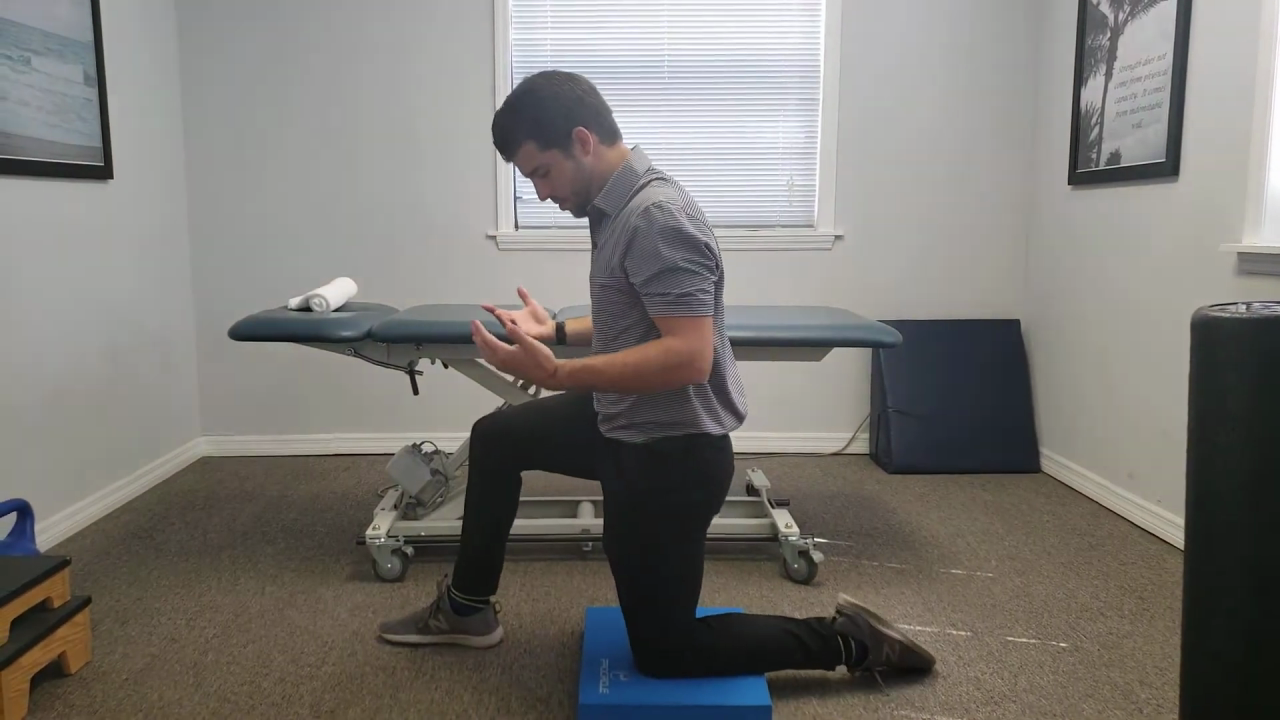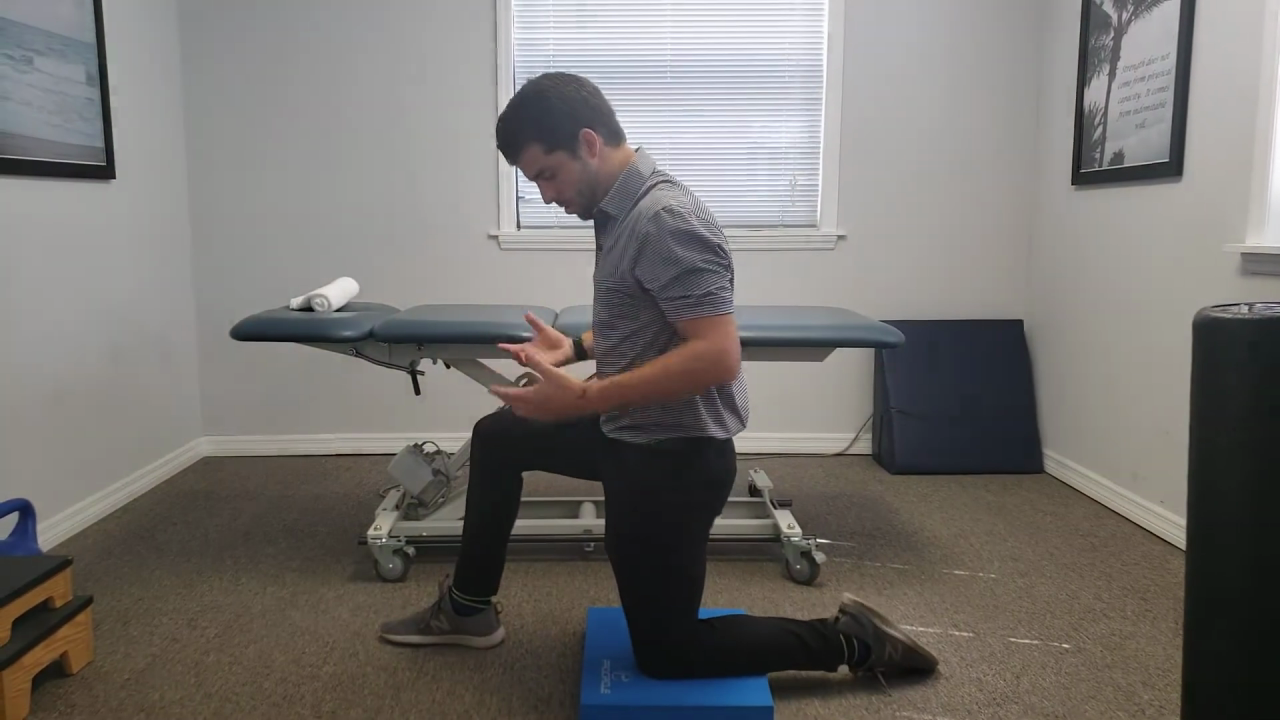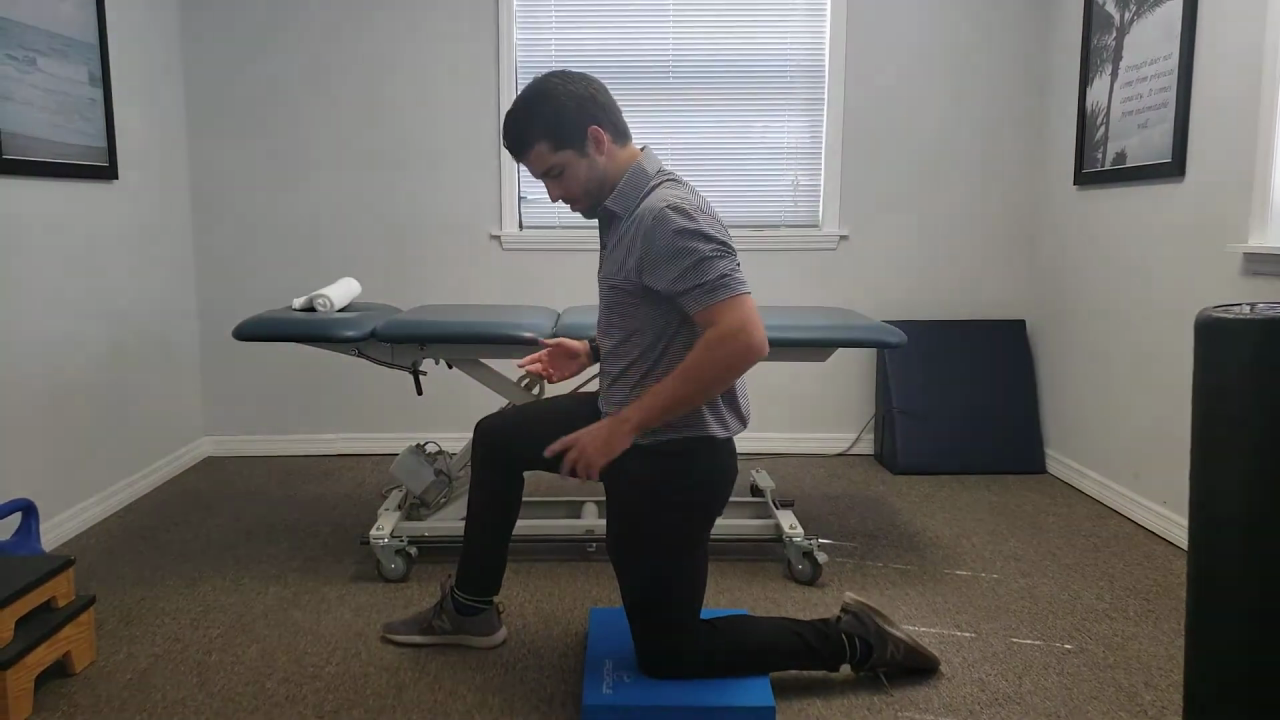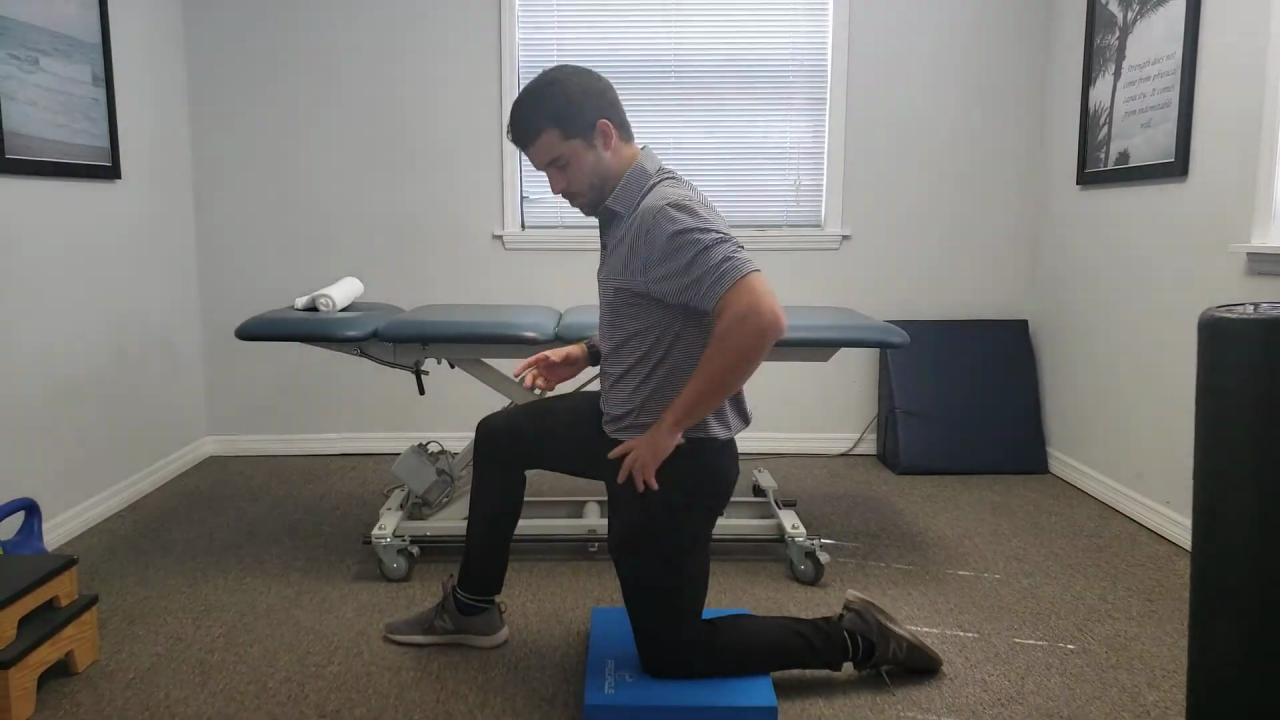
dt=0.3s
person 1, frame 1
left shoulder: (657, 218)
right shoulder: (619, 206)
left elbow: (688, 356)
left wrist: (556, 374)
right wrist: (554, 330)
left hip: (673, 453)
right hip: (627, 426)
left knee: (663, 650)
right knee: (495, 438)
left ankle: (844, 639)
right ankle: (466, 608)
person 1, frame 2
left shoulder: (664, 219)
right shoulder: (624, 208)
left elbow: (717, 355)
left wrist: (583, 398)
right wrist: (575, 347)
left hip: (673, 455)
right hip: (631, 429)
left knee: (665, 651)
right knee: (496, 438)
left ankle: (849, 639)
right ankle: (468, 608)
person 1, frame 3
left shoulder: (667, 217)
right shoulder: (629, 207)
left elbow: (741, 339)
left wrist: (621, 428)
right wrist: (593, 351)
left hip: (675, 457)
right hip: (640, 432)
left knee: (667, 652)
right knee: (498, 438)
left ankle: (849, 638)
right ankle: (470, 608)
person 1, frame 4
left shoulder: (666, 216)
right shoulder: (626, 207)
left elbow: (760, 317)
left wrist: (672, 428)
right wrist: (586, 354)
left hip: (676, 458)
right hip: (626, 423)
left knee: (670, 652)
right knee: (499, 438)
left ankle: (851, 635)
right ankle: (471, 608)
